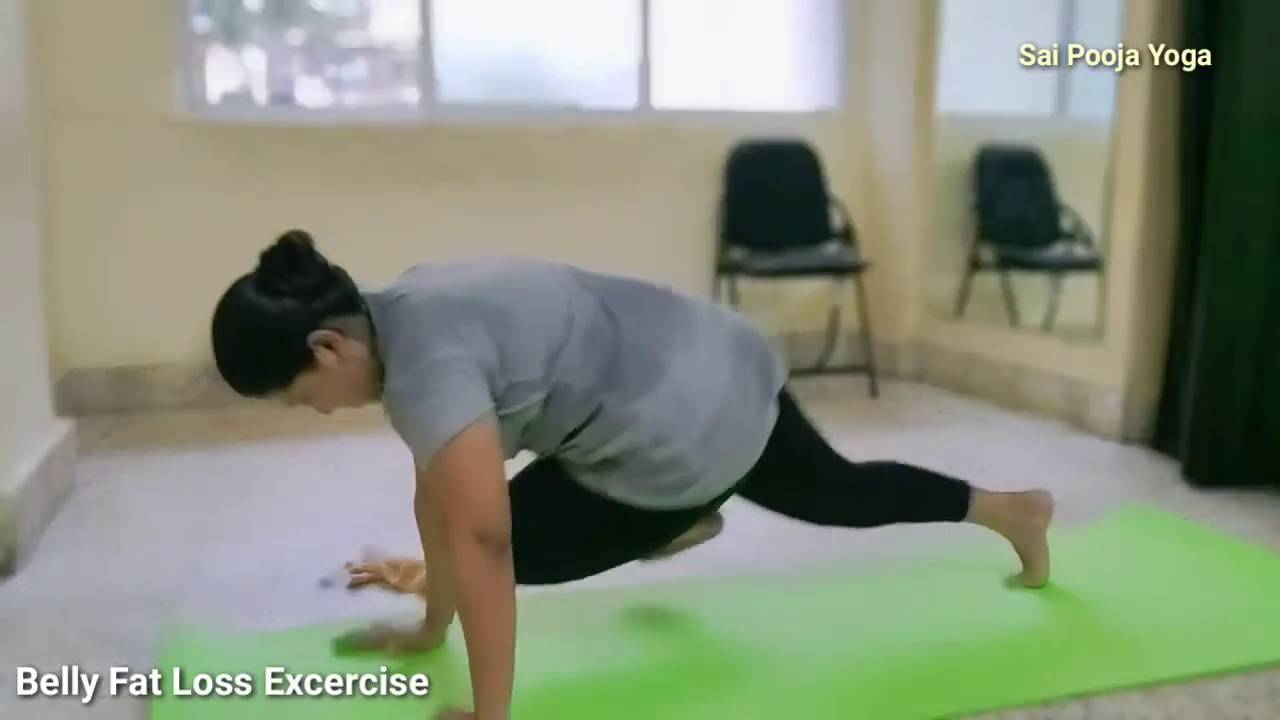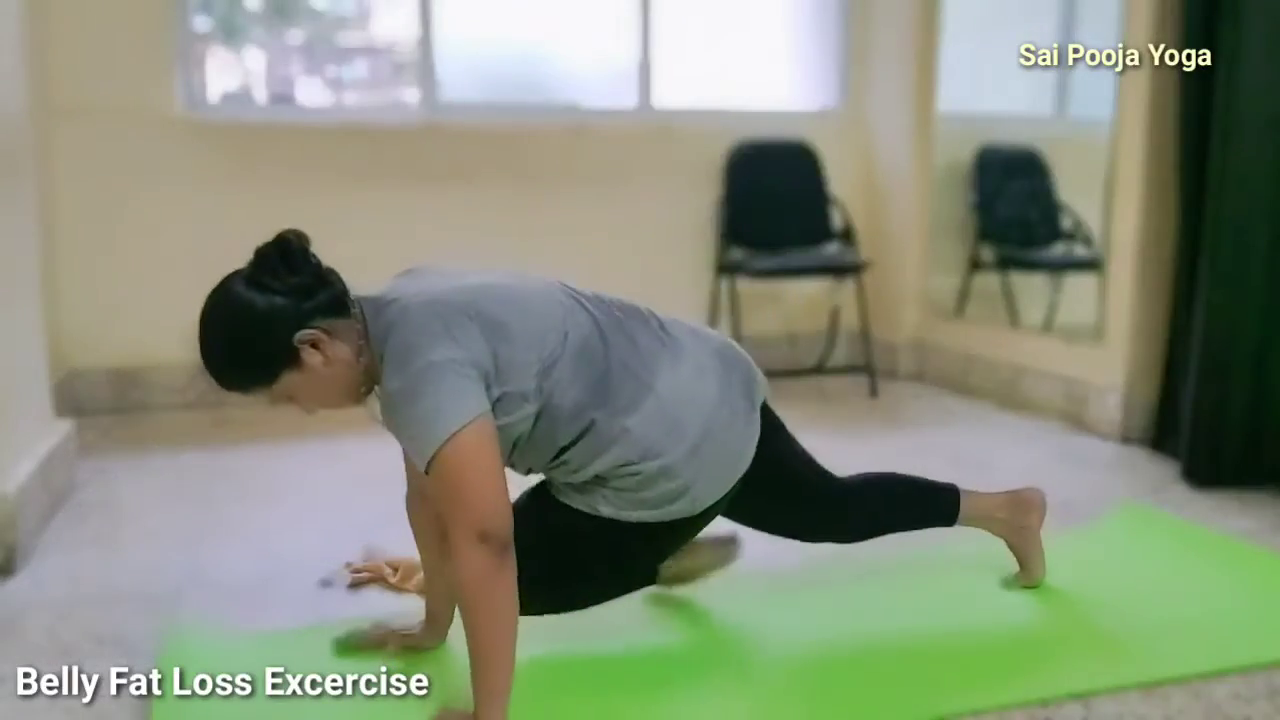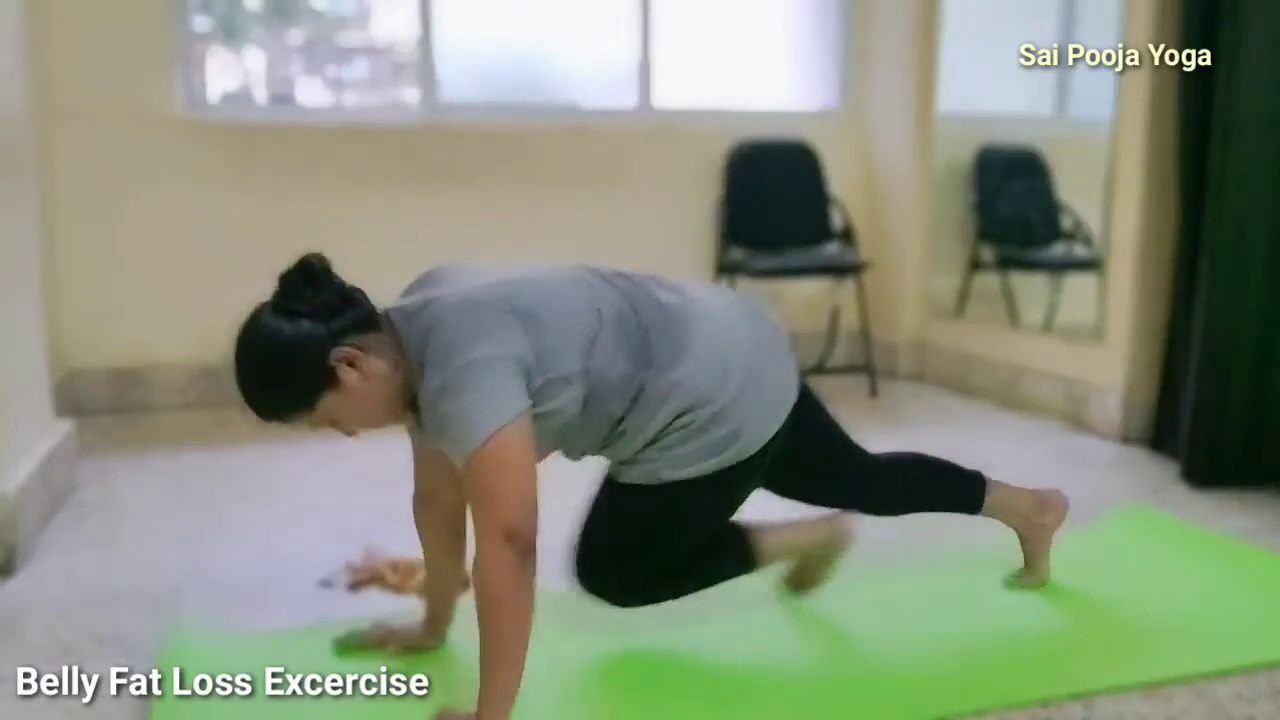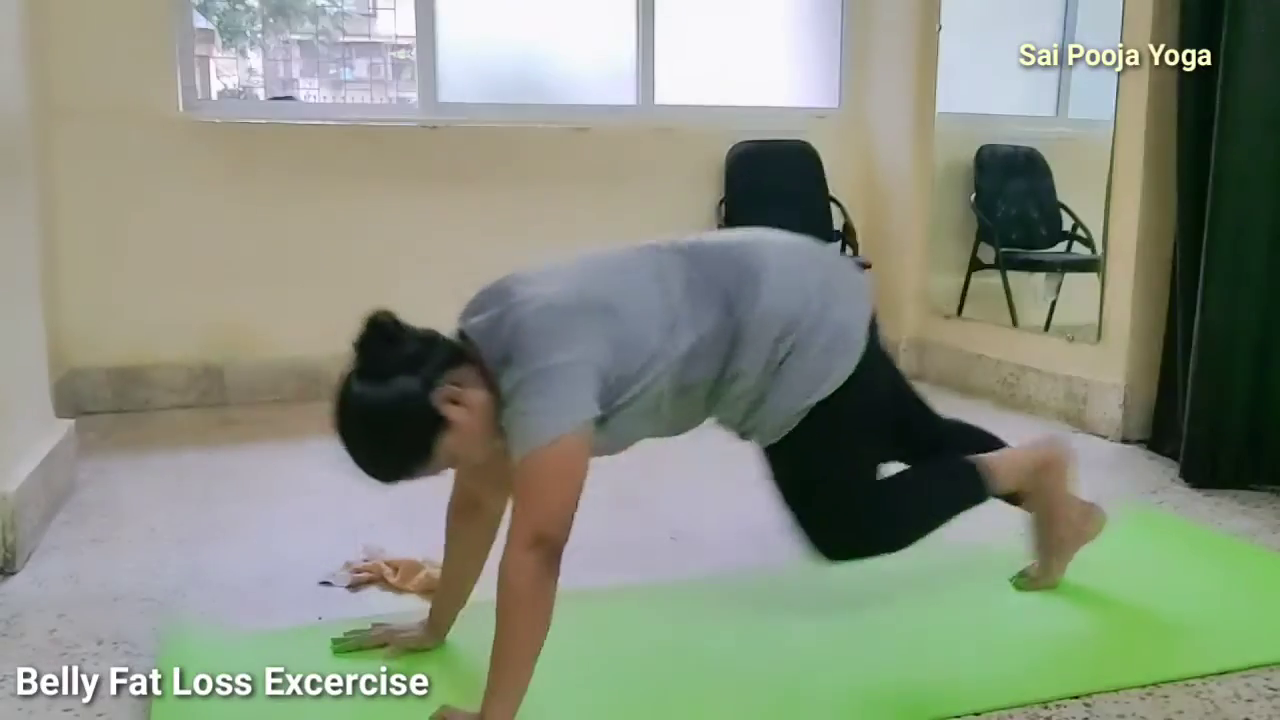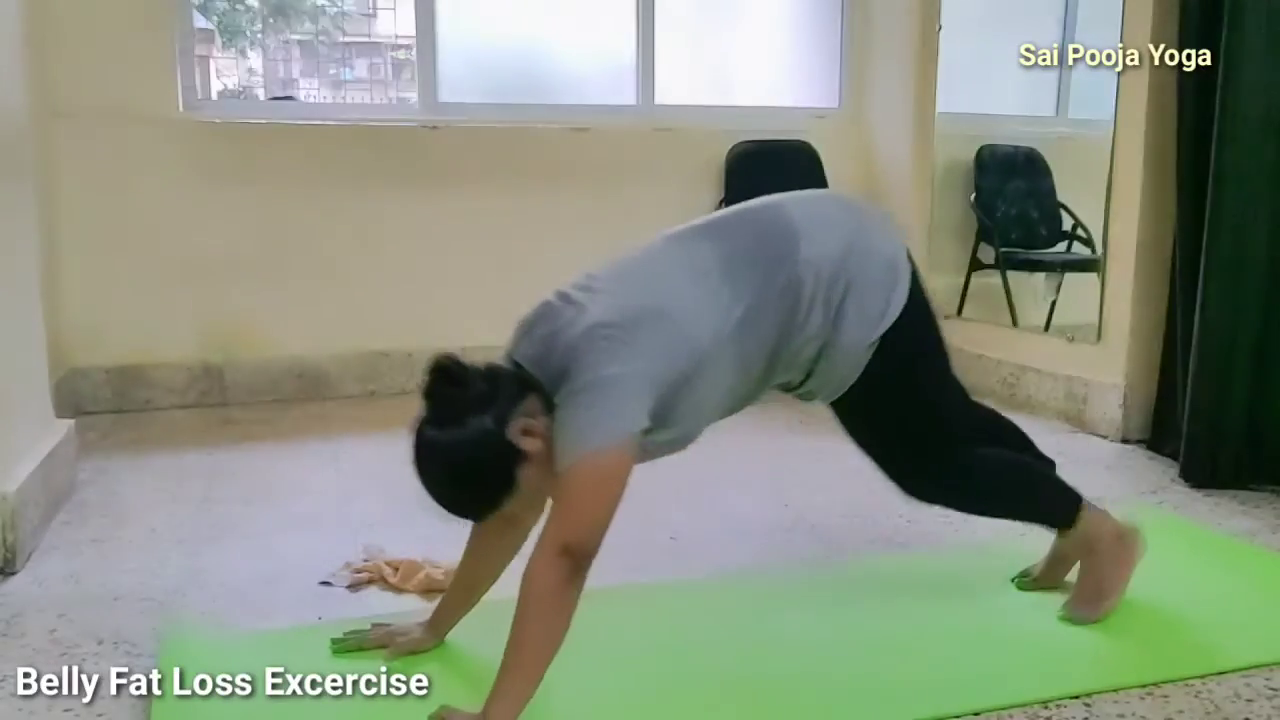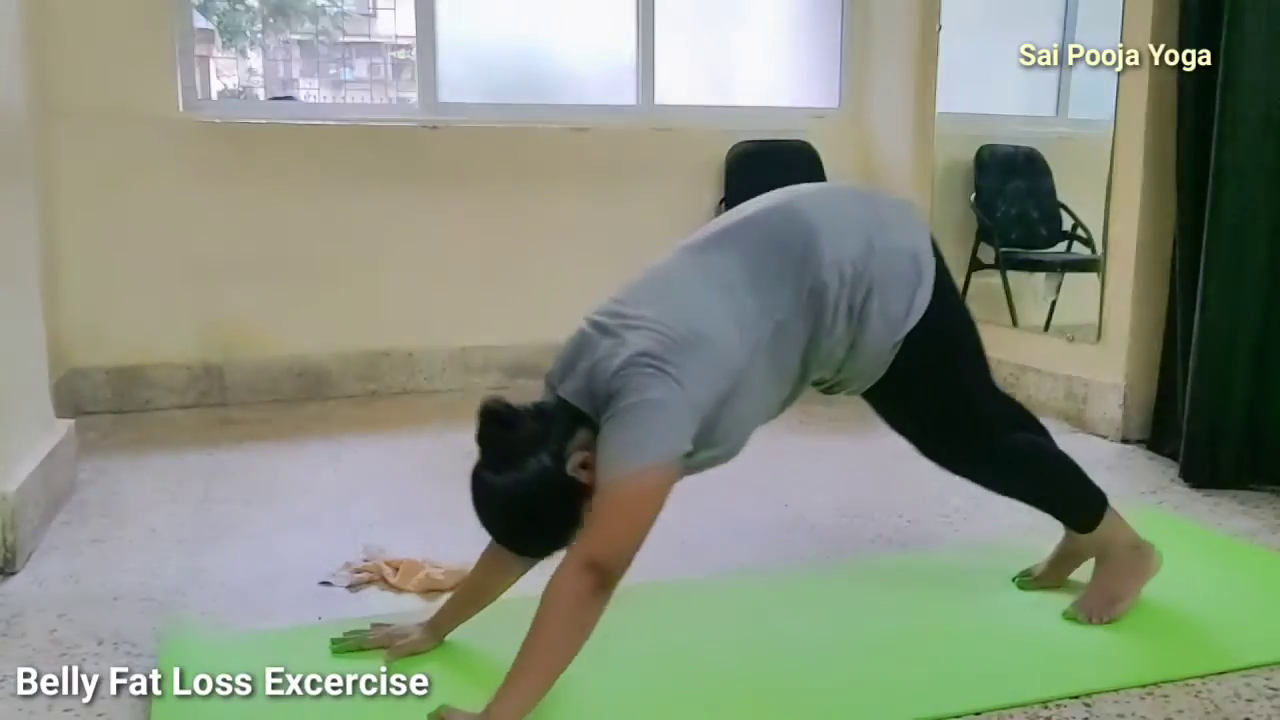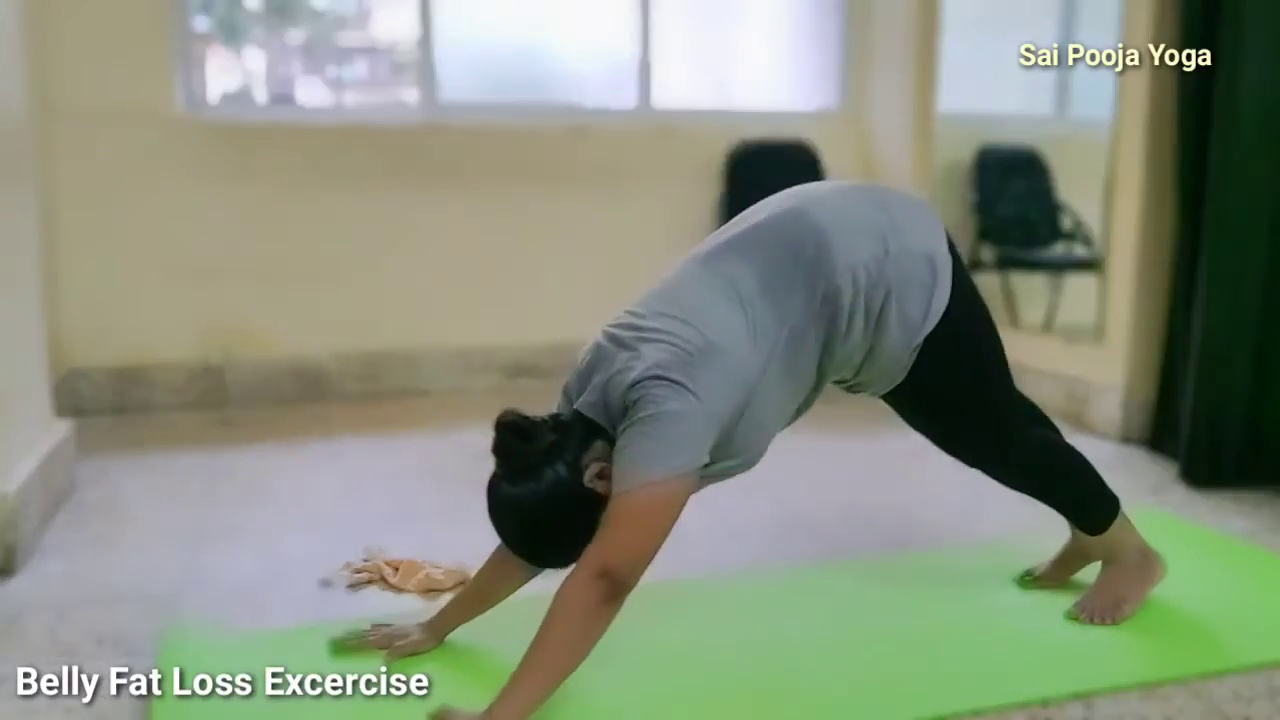
dt=0.2s
person 1, frame 1
left shoulder: (423, 364)
right shoulder: (408, 310)
left elbow: (481, 544)
right elbow: (438, 488)
right wrist: (434, 624)
left hip: (683, 433)
right hip: (718, 365)
left knee: (513, 533)
right knee: (835, 494)
left ankle: (663, 529)
right ankle: (1015, 510)
person 1, frame 2
left shoulder: (419, 366)
right shoulder: (394, 322)
left elbow: (483, 543)
right elbow: (430, 496)
right wrist: (434, 624)
left hip: (678, 442)
right hip: (701, 388)
left knee: (535, 572)
right knee: (826, 508)
left ankle: (680, 555)
right ankle: (1008, 508)
person 1, frame 3
left shoulder: (461, 367)
right shoulder: (408, 338)
left elbow: (508, 544)
right elbow: (439, 495)
right wrist: (432, 623)
left hip: (716, 396)
right hip: (727, 354)
left knee: (617, 571)
right knee: (845, 475)
left ankle: (798, 539)
right ankle: (1033, 506)
person 1, frame 4
left shoulder: (540, 376)
right shoulder: (472, 355)
left elbow: (534, 549)
right elbow: (479, 501)
right wrist: (432, 626)
left hip: (798, 331)
right hip: (776, 307)
left knee: (845, 528)
right knee: (911, 436)
left ankle: (1022, 471)
right ankle: (1068, 511)
person 1, frame 5
left shoulder: (599, 386)
right shoulder: (524, 383)
left elbow: (563, 558)
right elbow: (507, 510)
right wrist: (434, 625)
left hip: (847, 281)
right hip: (798, 261)
left knee: (935, 462)
right knee: (946, 424)
left ankle: (1106, 536)
right ankle: (1071, 532)
person 1, frame 6
left shoulder: (648, 402)
right shoulder: (569, 407)
left elbow: (591, 572)
right elbow: (528, 531)
right wrist: (434, 626)
left hip: (872, 267)
right hip: (809, 249)
left knee: (971, 433)
right knee: (968, 422)
left ankle: (1123, 546)
right ankle: (1081, 534)
person 1, frame 7
left shoulder: (663, 413)
right shoulder: (585, 416)
left elbow: (603, 582)
right elbow: (541, 535)
right wrist: (435, 626)
left hip: (889, 268)
right hip: (822, 243)
left knee: (994, 429)
right knee: (976, 425)
left ankle: (1130, 553)
right ankle: (1087, 535)
